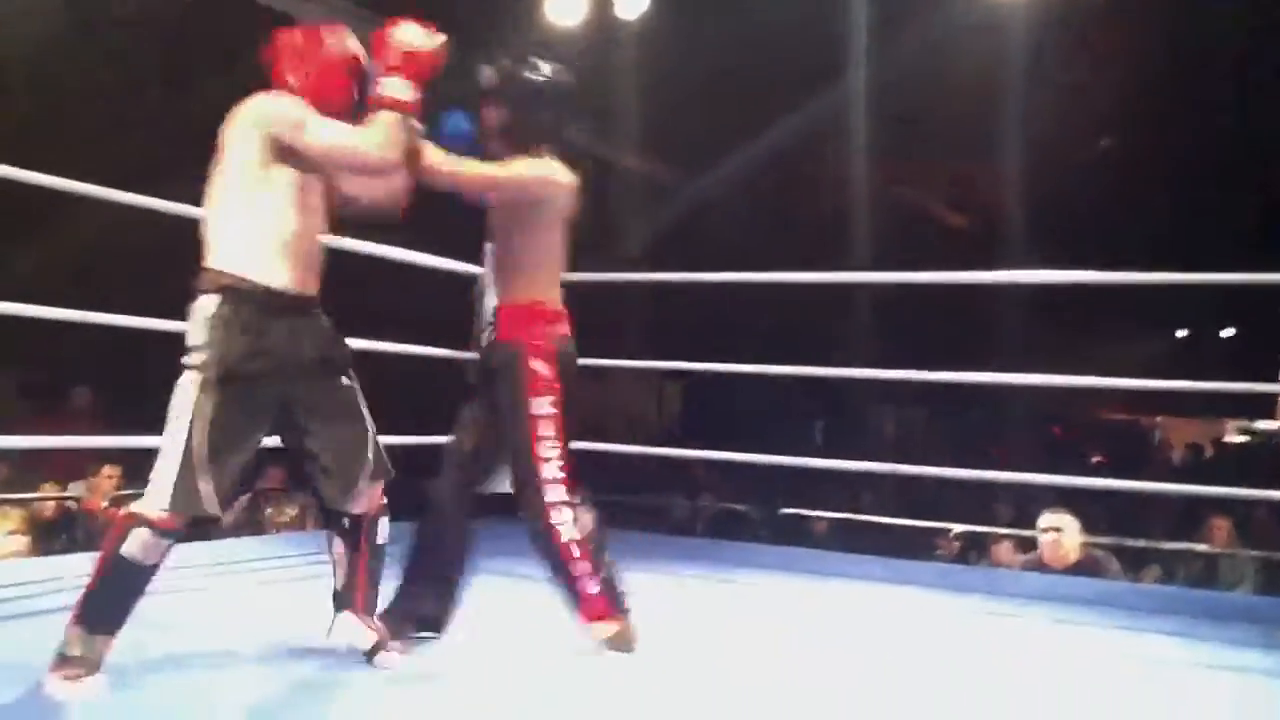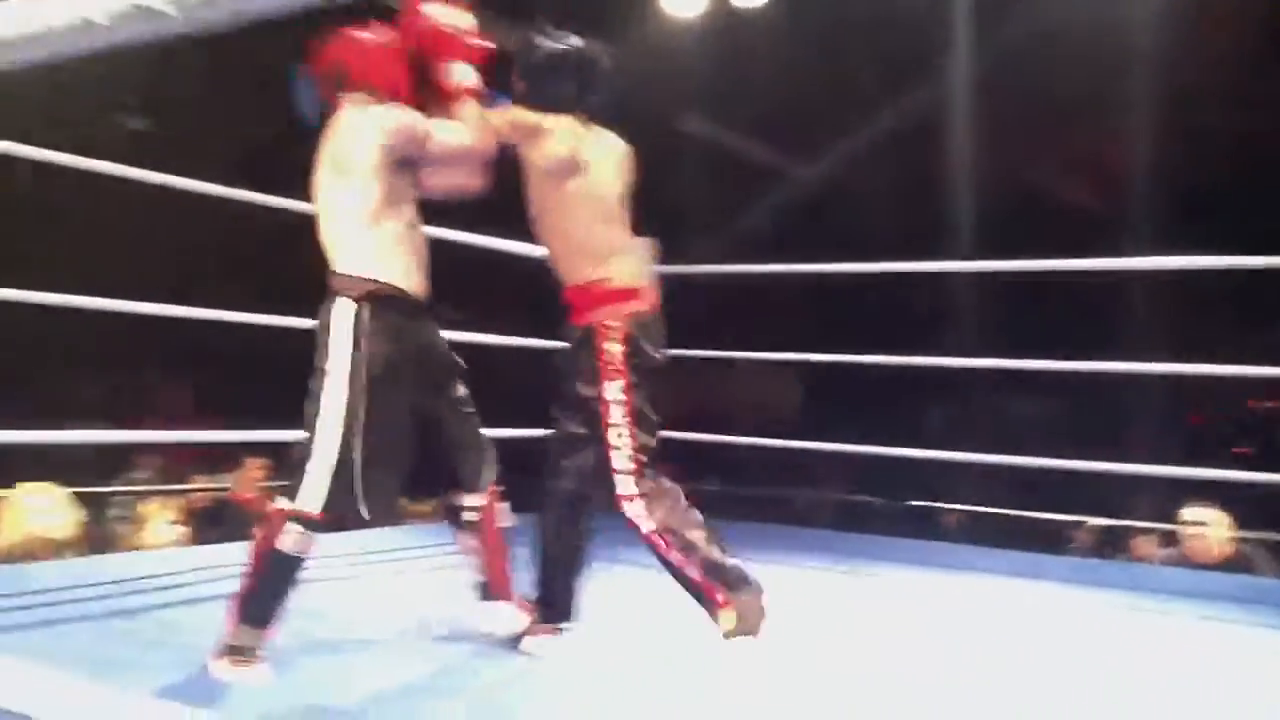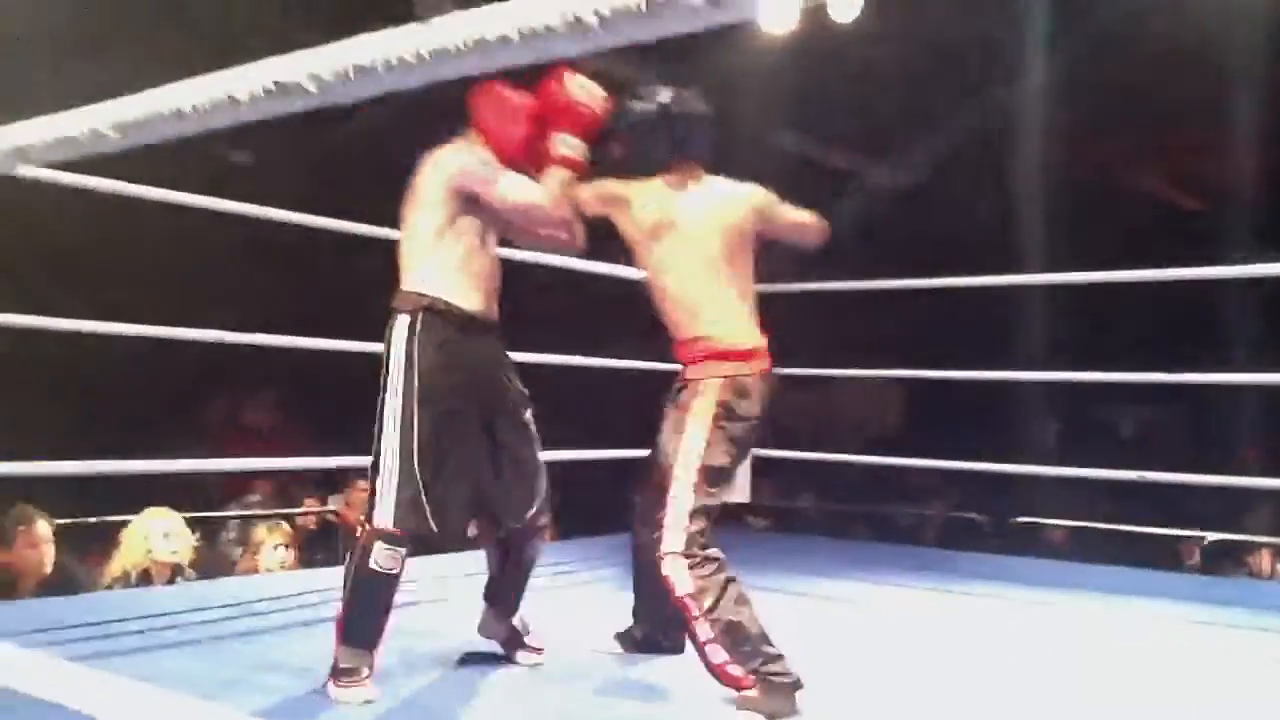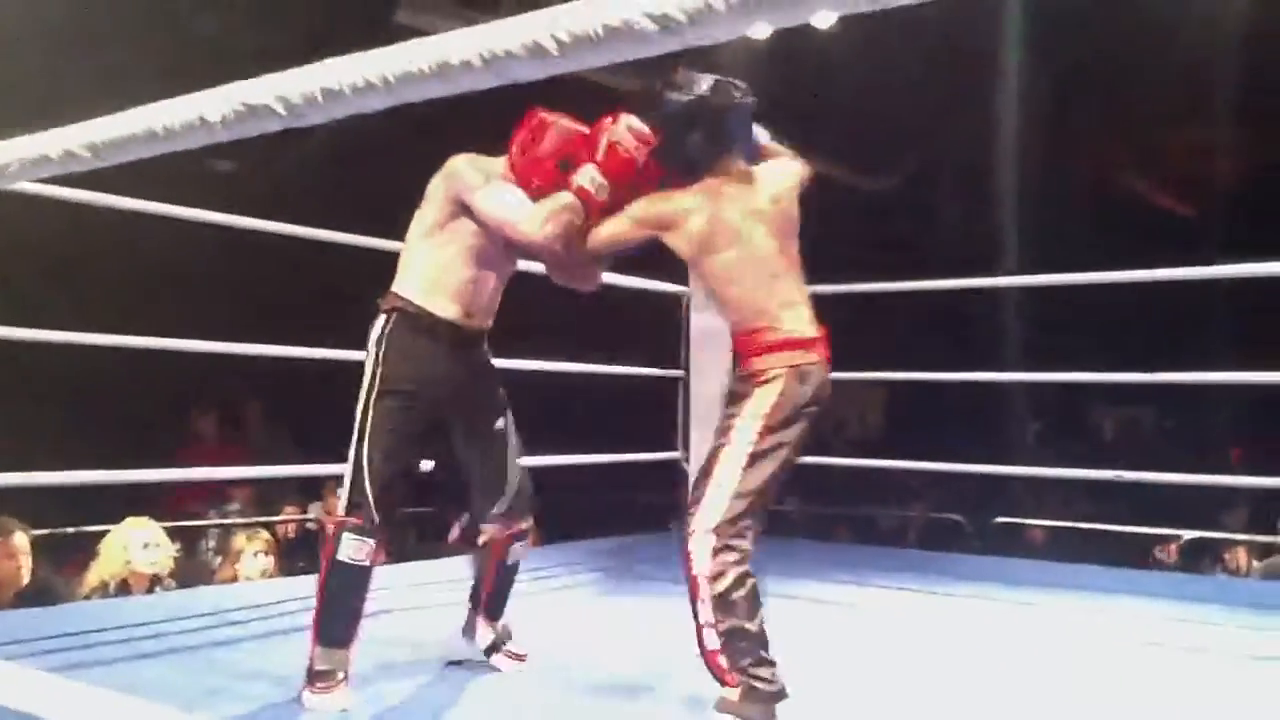
dt=0.3s
person 1, frame 1
left shoulder: (306, 145)
right shoulder: (268, 112)
left elbow: (384, 192)
right elbow: (375, 155)
left wrist: (392, 89)
right wrist: (401, 78)
left hip: (302, 328)
right hip: (237, 324)
left knee: (362, 478)
right knee: (173, 493)
left ankle: (358, 622)
right ankle: (81, 649)
person 1, frame 2
left shoulder: (369, 131)
right shoulder: (382, 123)
left elbow: (471, 179)
right elbow: (477, 147)
left wrist: (449, 73)
right wrist: (459, 68)
left hip: (408, 327)
right hip: (367, 321)
left knee: (478, 470)
right knee: (324, 490)
left ankle: (504, 609)
right ankle: (243, 637)
person 1, frame 3
left shoulder: (499, 188)
right shoulder: (459, 161)
left elbow: (566, 236)
right elbow: (545, 207)
left wrist: (568, 148)
right wrist: (566, 138)
left hip: (482, 347)
right hip: (429, 339)
left knee: (523, 495)
right knee: (403, 507)
left ankle: (500, 626)
right ankle: (351, 658)
person 1, frame 4
left shoulder: (526, 207)
right shoulder: (469, 172)
left elbow: (583, 277)
right elbow: (540, 231)
left wrist: (604, 196)
right wrist: (598, 175)
left hip: (469, 356)
right hip: (410, 343)
left knee: (508, 505)
right knee: (366, 501)
left ankle: (484, 628)
right ankle: (326, 665)
person 2, frame 1
left shoulder: (548, 178)
right shoulder: (519, 172)
left elbow: (455, 176)
left hip: (534, 344)
right hip: (507, 338)
left knee: (550, 487)
right knee: (457, 478)
left ankle: (609, 618)
right ankle: (418, 611)
person 2, frame 2
left shoulder: (539, 130)
right shoulder: (613, 146)
left hip: (612, 319)
right hip: (607, 317)
left knee: (631, 478)
right knee: (569, 469)
left ankle: (731, 595)
right ankle: (550, 608)
person 2, frame 3
left shoulder: (624, 196)
right shoulder: (742, 197)
right elbow: (814, 231)
left hip: (713, 378)
right hip: (748, 371)
left knee: (676, 540)
right knee: (655, 508)
right ankle: (652, 628)
person 2, frame 4
left shoulder: (671, 209)
right shoulder: (777, 180)
left elbow: (584, 242)
right elbow: (797, 164)
right wrist: (749, 132)
left hip: (775, 370)
right hip: (801, 362)
left knee: (712, 528)
right knee: (730, 509)
right ankle: (733, 636)
